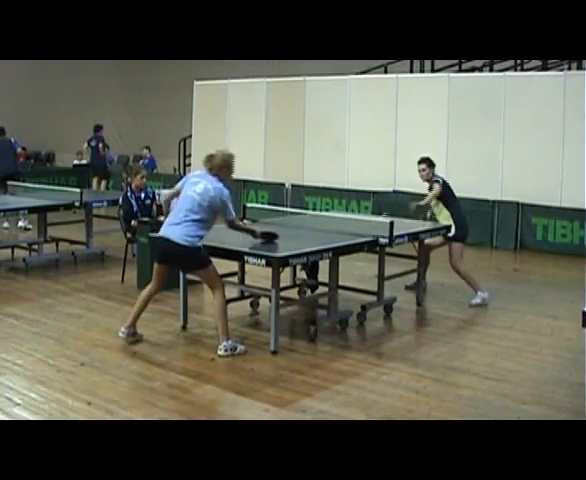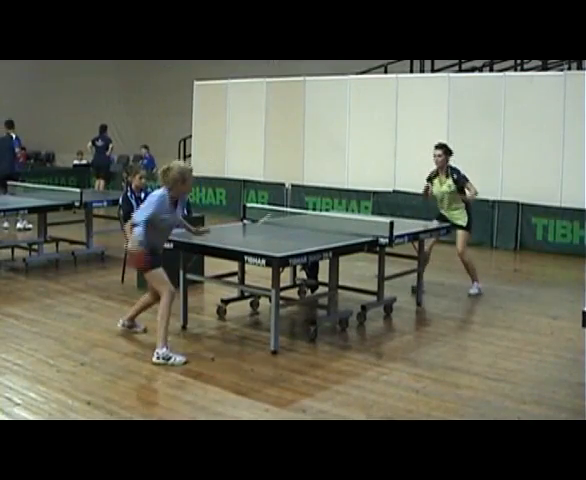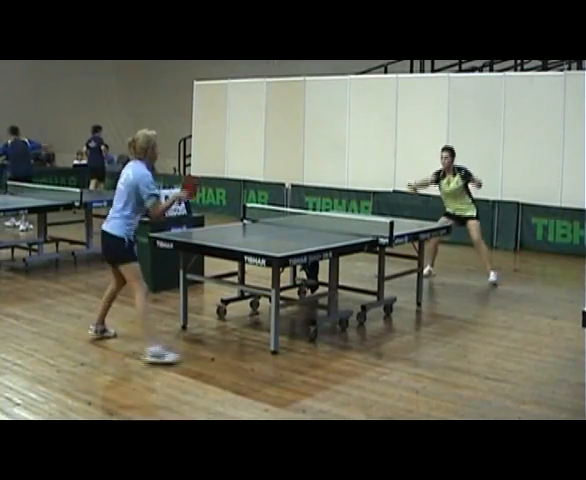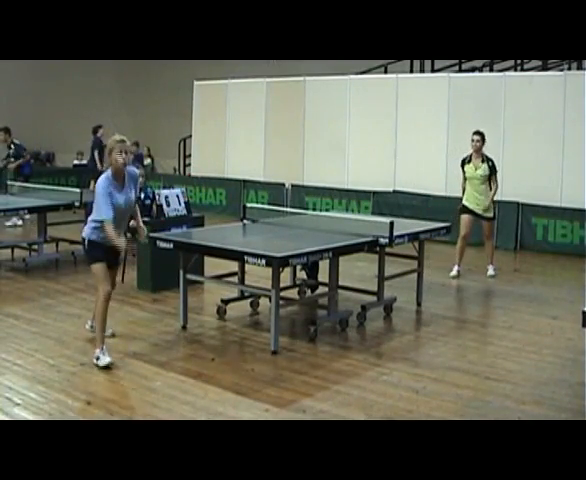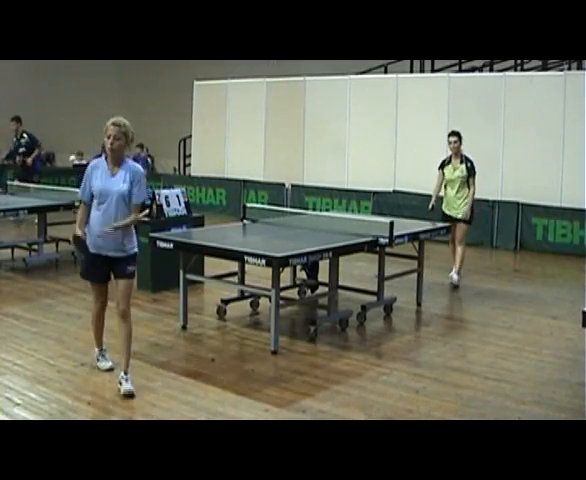
dt=0.7s
person 1, frame 1
left shoulder: (194, 176)
right shoulder: (221, 193)
left elbow: (168, 197)
right elbow: (232, 224)
left wrist: (166, 218)
right wrist: (251, 230)
left hip: (165, 238)
right hip: (187, 245)
left knee: (155, 285)
right knee: (217, 287)
left ankle: (128, 328)
right ankle: (225, 343)
person 1, frame 2
left shoulder: (180, 197)
right shoulder: (157, 199)
right elbow: (131, 224)
left wrist: (192, 229)
right wrist: (132, 243)
left hip: (154, 249)
right hip: (142, 250)
left knee: (156, 293)
right knee: (168, 292)
left ankle: (127, 321)
right ankle: (162, 350)
person 1, frame 3
left shoulder: (130, 167)
right shoulder: (143, 174)
right elbow: (156, 212)
right wrist: (177, 197)
left hip: (110, 232)
right hip: (120, 236)
left knee: (119, 282)
right knee: (140, 289)
left ankle: (98, 326)
right ankle: (152, 348)
person 1, frame 4
left shoulder: (133, 174)
right shoulder: (104, 184)
right elbow: (106, 223)
left wrist: (139, 225)
right wrist: (119, 242)
left hip: (115, 242)
right hip: (95, 239)
left knee: (110, 287)
right knee: (105, 290)
left ankle: (95, 323)
right ankle: (99, 350)
person 1, frame 5
left shoulder: (135, 171)
right shoulder: (94, 167)
left elbow: (136, 214)
right elbow: (85, 204)
left wrist: (118, 226)
right wrist: (80, 227)
left hip: (124, 250)
right hip: (96, 248)
left knee: (123, 311)
right knee: (100, 306)
left ankle: (125, 375)
right ankle: (100, 350)
person 2, frame 1
left shoulder: (437, 181)
right shoulder: (432, 188)
left elbow: (437, 192)
left wrist: (422, 203)
right wrist: (432, 213)
left hip: (457, 225)
right hip: (448, 226)
left knee: (455, 264)
right knee: (424, 246)
left ankle: (481, 293)
right ankle: (421, 282)
person 2, frame 2
left shoulder: (456, 174)
right shoulder: (432, 176)
left elbow: (473, 190)
right elbow: (428, 195)
left wrist: (469, 197)
right wrist: (426, 192)
left hip: (461, 216)
right hip: (444, 215)
left knee: (461, 251)
right knee: (427, 245)
left ankle: (476, 284)
person 2, frame 3
left shoulder: (462, 171)
right shoulder: (438, 174)
left elbow: (478, 183)
right elbow: (426, 181)
left wrist: (477, 183)
right wrist: (415, 185)
left hip: (469, 210)
right hip: (451, 212)
left knee: (477, 240)
right knee: (434, 237)
left ankle: (492, 272)
right ankle: (430, 267)
person 2, frame 4
left shoulder: (489, 162)
right shoulder: (465, 161)
left elbow: (495, 184)
left wrist: (490, 201)
right wrist: (463, 198)
left hip: (485, 204)
right hip: (468, 203)
left knee: (488, 236)
right knee: (463, 235)
left ankle: (490, 265)
right ankle: (457, 266)
person 2, frame 5
left shoulder: (468, 163)
right shoulder: (444, 163)
left elbow: (472, 187)
right elbow: (439, 184)
left wrist: (468, 207)
right wrist: (433, 200)
left hip: (463, 207)
right hip: (448, 206)
left knee: (460, 241)
right knee: (451, 239)
left ankle: (457, 275)
right ankle: (456, 267)
